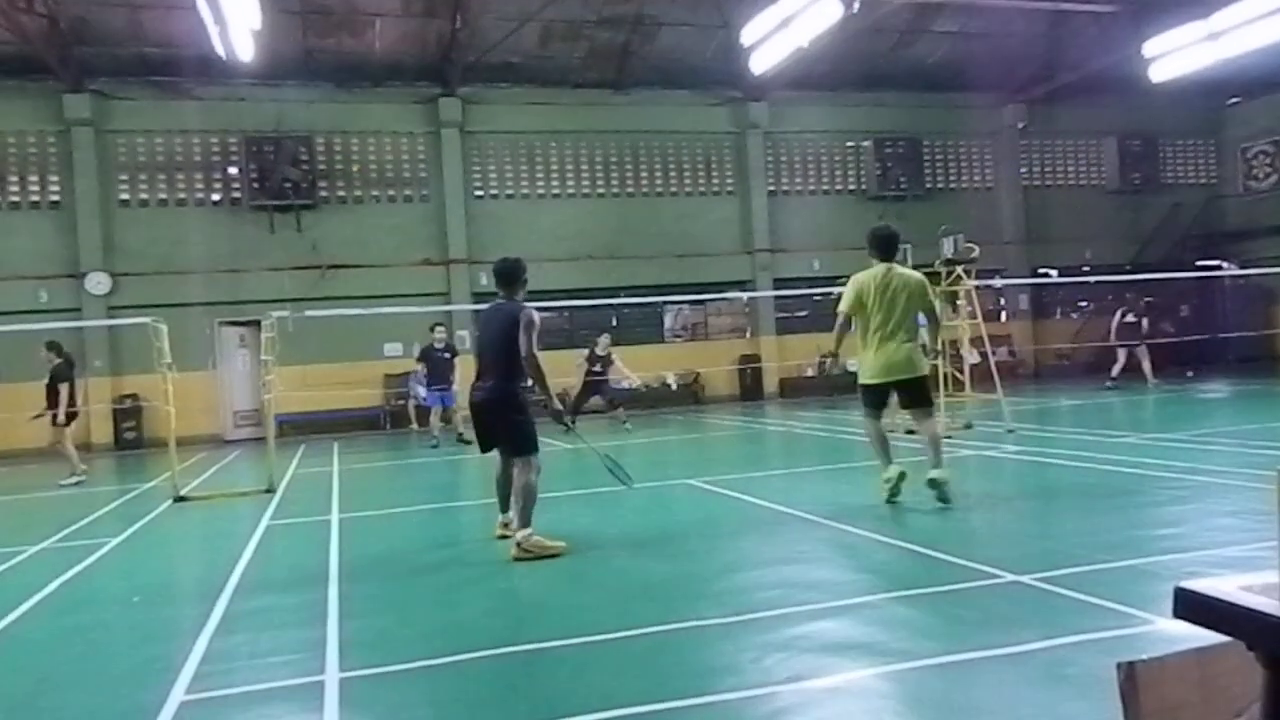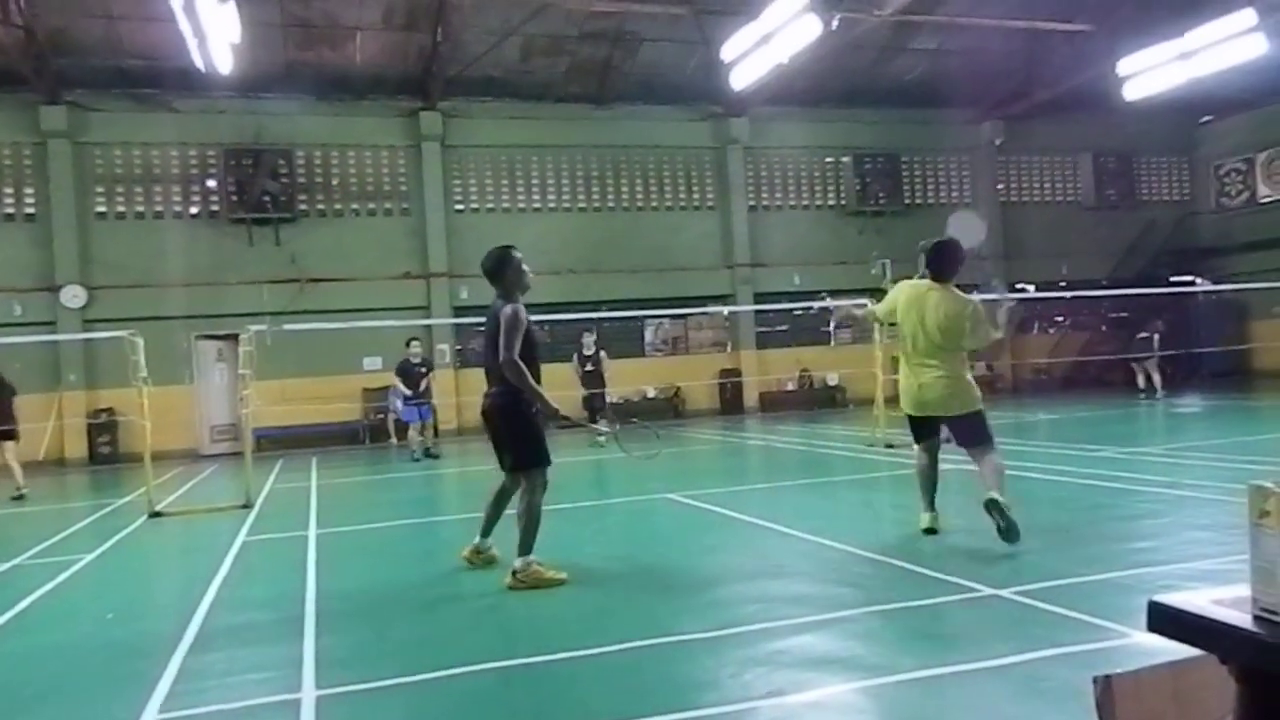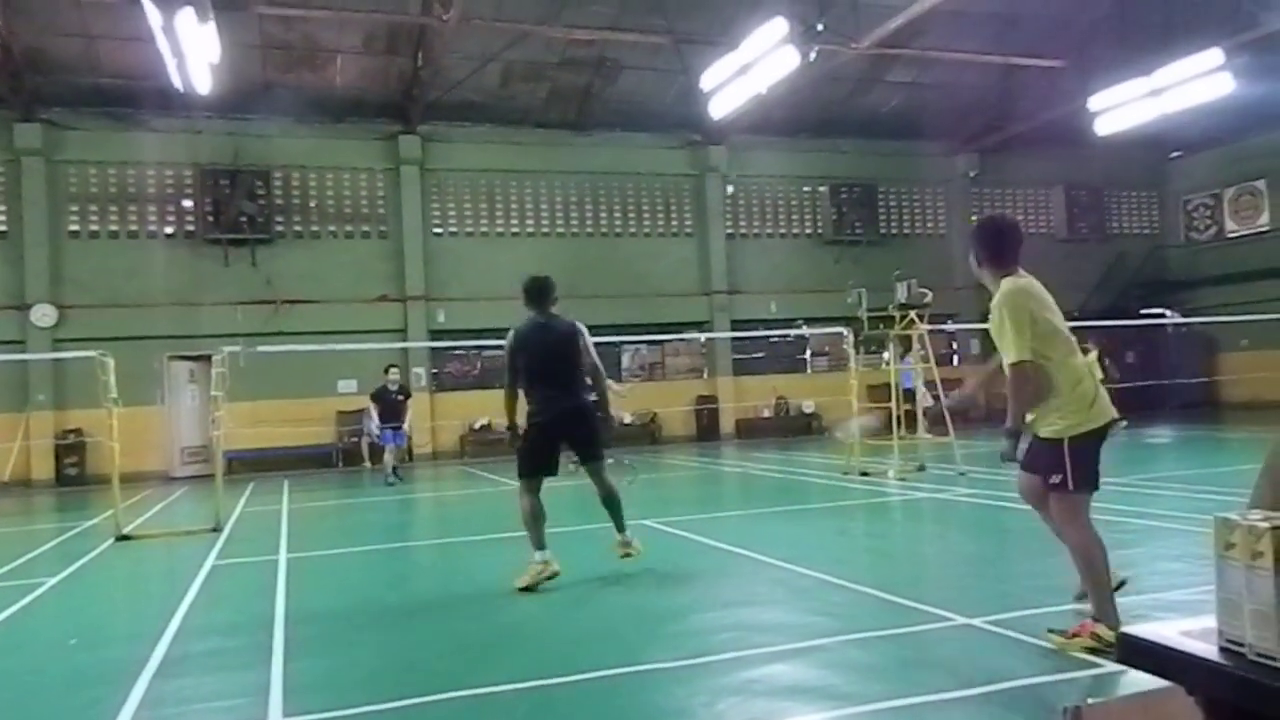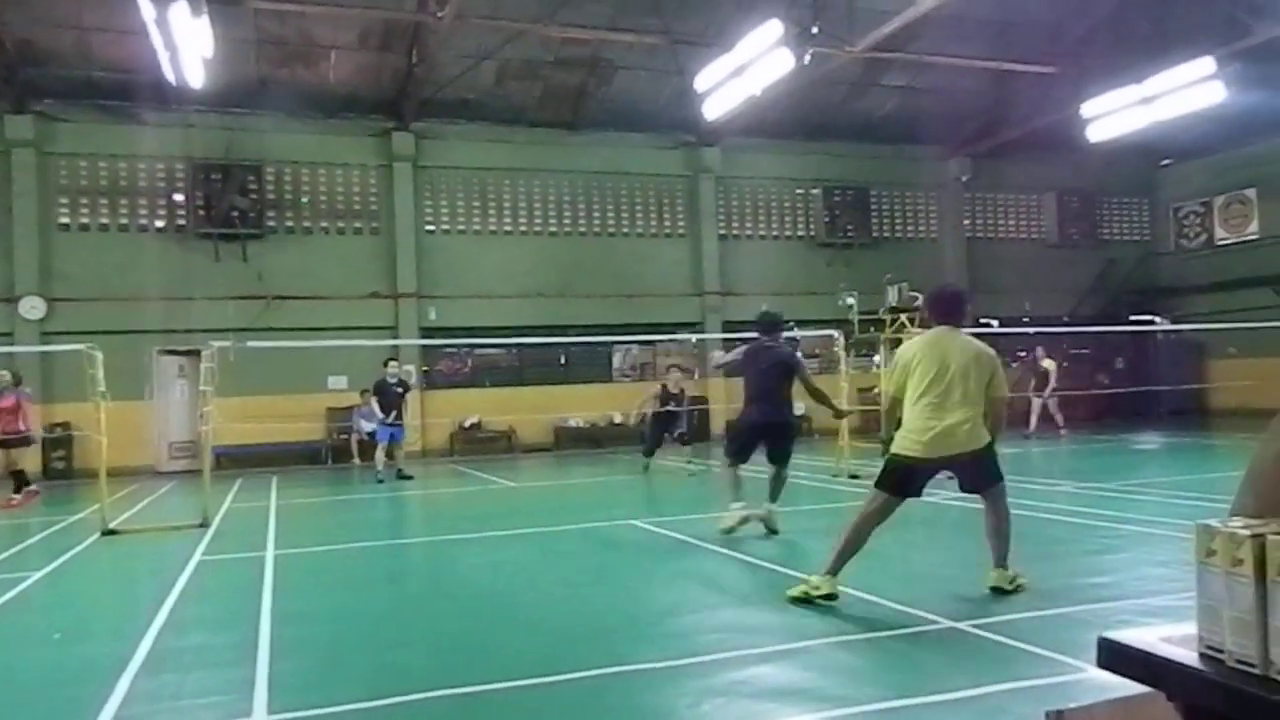
dt=1s
person 1, frame 1
left shoulder: (859, 282)
right shoulder: (916, 279)
left elbow: (843, 321)
right elbow: (934, 319)
left wrist: (834, 351)
right wrist: (933, 344)
left hip: (874, 365)
right hip: (910, 361)
left knee: (873, 420)
right knee: (926, 417)
left ankle: (890, 470)
right ankle: (936, 471)
person 1, frame 2
left shoulder: (903, 292)
right shoulder: (967, 306)
left elbow: (875, 314)
right elbow: (988, 343)
left wrist: (855, 317)
right wrist: (1002, 325)
left hip: (915, 394)
right hip: (957, 393)
left knee: (928, 452)
right knee: (985, 453)
left ankle: (928, 514)
right ankle: (996, 496)
person 1, frame 3
left shoulder: (1009, 298)
right shoulder: (1021, 288)
left elbow: (1023, 371)
left wrist: (1011, 428)
right wrist: (971, 389)
left hip: (1069, 420)
right hip: (1072, 410)
left knee: (1069, 514)
right knee: (1033, 491)
left ankle: (1104, 626)
right ankle: (1100, 573)
person 1, frame 4
left shoulder: (909, 349)
right shoulder: (984, 354)
left elbow: (889, 407)
right elbow: (998, 414)
left wrist: (889, 440)
right wrist: (986, 440)
left hip: (915, 443)
right hip: (969, 442)
left knee: (872, 511)
right knee: (995, 498)
left ankle: (827, 579)
right ankle: (1001, 573)
person 2, frame 1
left shoulder: (486, 315)
right shoulder: (525, 314)
right elbow: (528, 357)
right wrist: (551, 399)
left hip: (480, 396)
right hip: (506, 396)
left knee: (507, 456)
right knee: (528, 464)
left ankle: (506, 520)
right ankle: (523, 535)
person 2, frame 2
left shoulder: (499, 309)
right shoulder: (513, 311)
right elbow: (509, 362)
left wrist: (534, 400)
right wrist: (543, 400)
left hip: (500, 404)
right hip: (514, 405)
left knee: (513, 479)
right knee: (535, 482)
left ankle: (480, 546)
right ankle: (523, 566)
person 2, frame 3
left shoulder: (517, 336)
right shoulder: (573, 329)
left elbow: (511, 385)
right elbow: (595, 368)
left wrist: (511, 424)
right wrist: (605, 405)
left hip: (542, 417)
right hip: (579, 412)
left knee: (529, 490)
right knee: (600, 475)
left ankle: (543, 559)
right ankle: (624, 538)
person 2, frame 4
left shoulder: (747, 351)
right shoulder: (791, 357)
left elbow: (717, 362)
right elbow: (812, 390)
left wrist: (716, 356)
right wrist: (836, 410)
left hip: (750, 419)
right hip: (782, 420)
left knee: (732, 463)
right knee: (780, 466)
left ankle: (737, 508)
right ankle: (769, 509)
